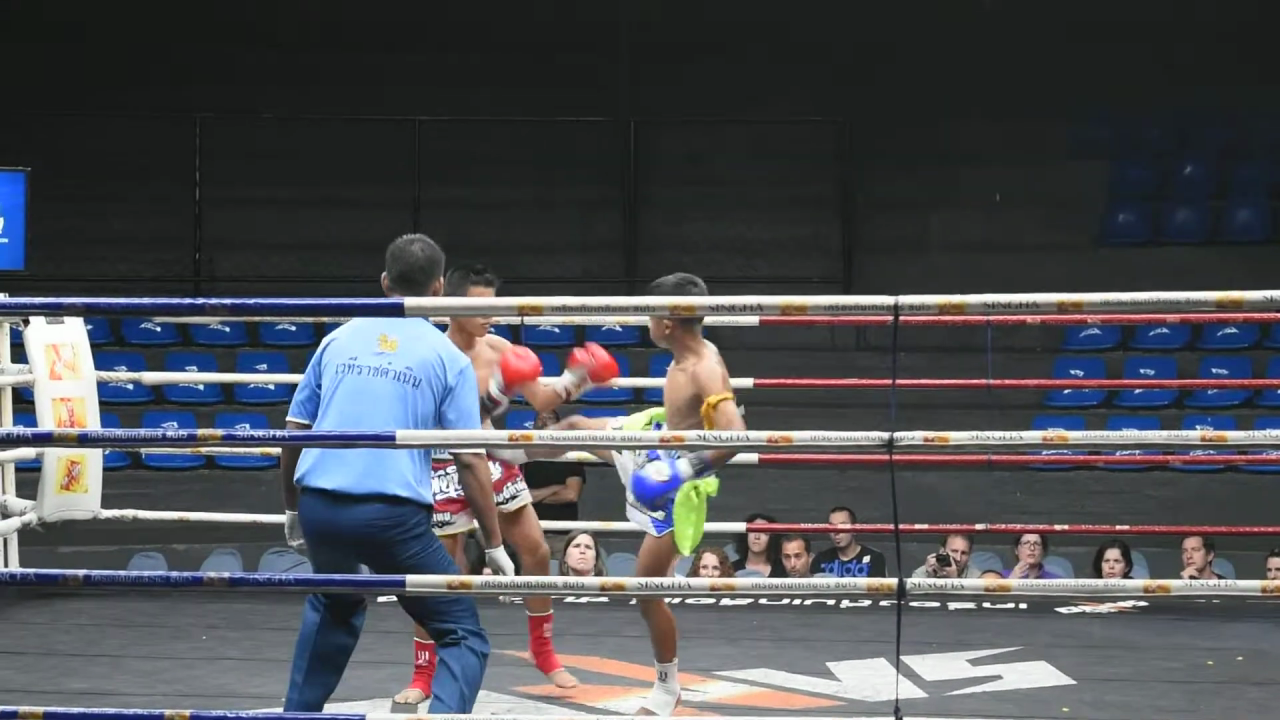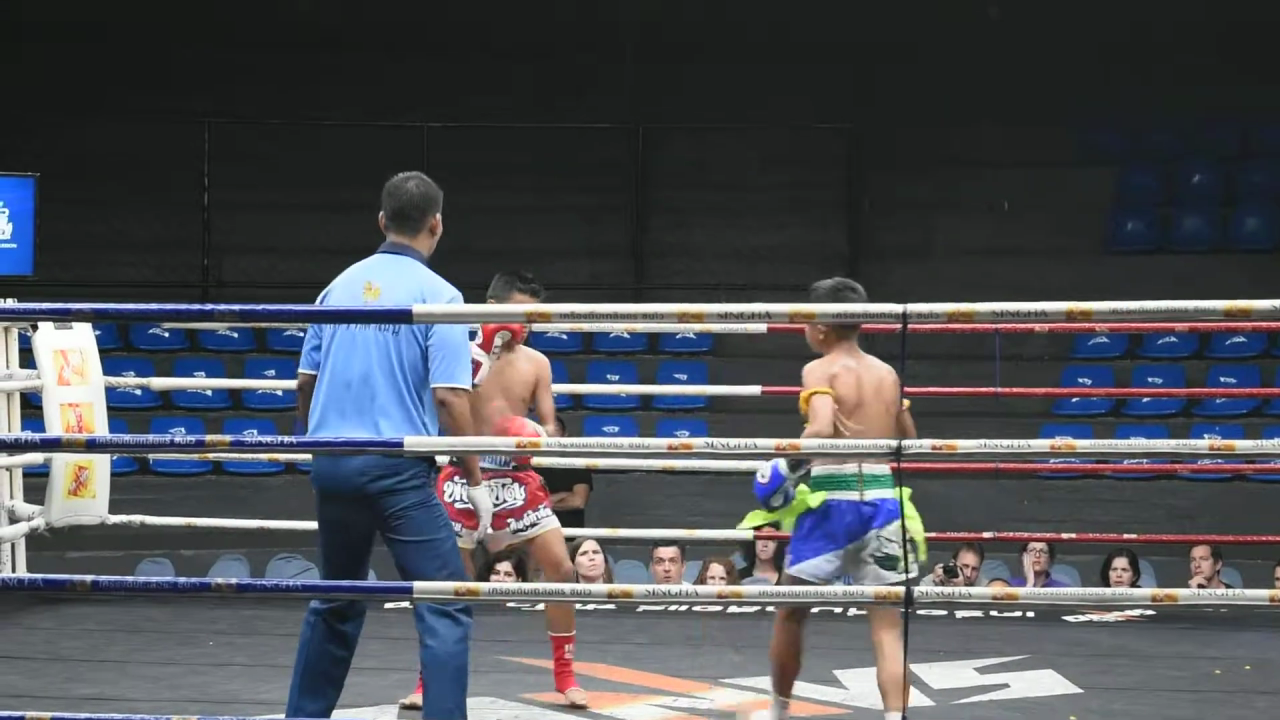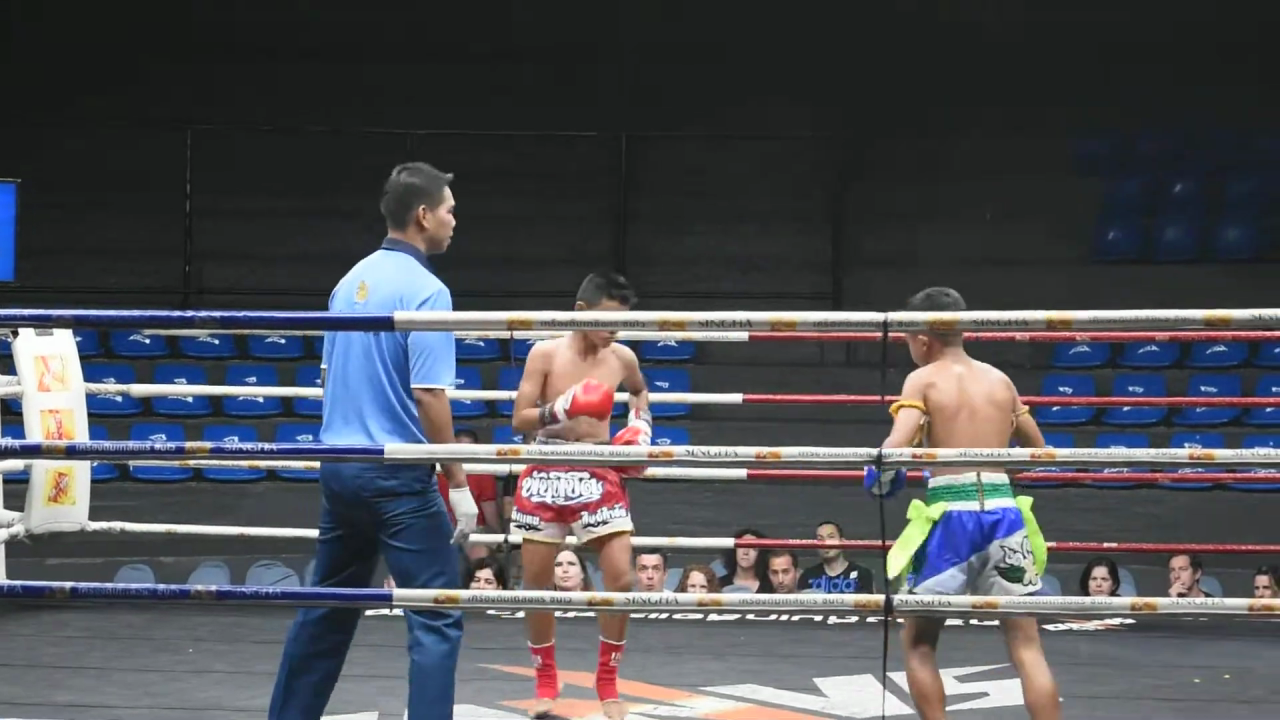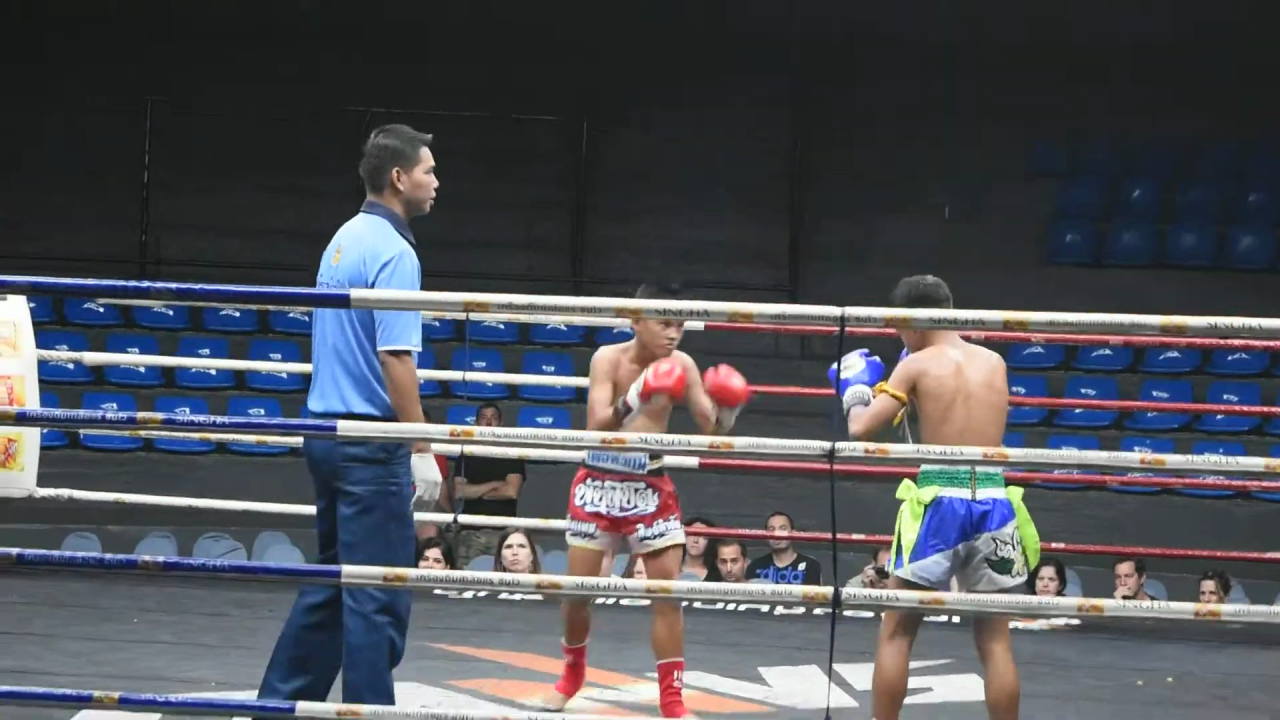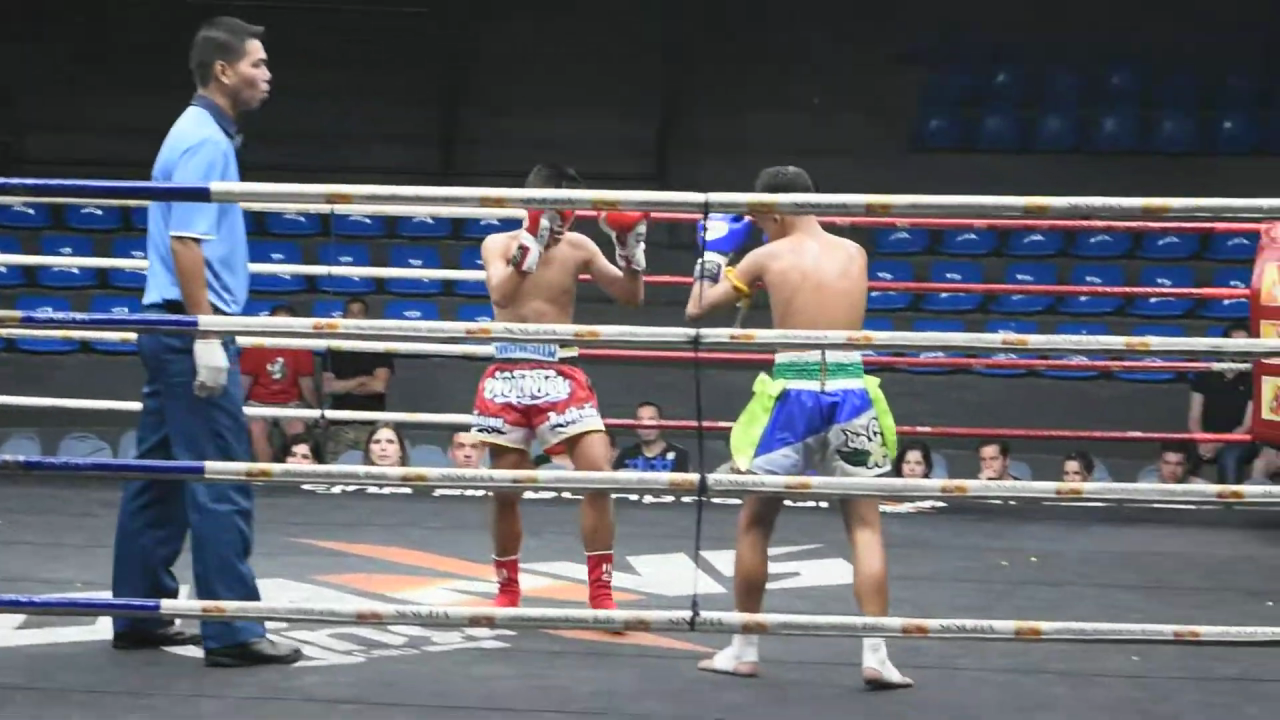
dt=0.5s
person 1, frame 1
left shoulder: (339, 338)
right shoulder: (448, 356)
left elbow: (293, 433)
right elbow: (469, 459)
left wrist: (292, 508)
right wrist: (494, 544)
left hip: (320, 507)
right hip: (393, 514)
left knee: (333, 605)
right knee: (463, 635)
left ankle: (298, 712)
person 1, frame 2
left shoulder: (339, 285)
right shoulder: (438, 294)
left elbow: (306, 383)
right elbow: (449, 397)
right wrist: (474, 480)
left hip: (332, 466)
right hip: (398, 470)
left knee: (335, 601)
right knee: (444, 608)
person 1, frame 3
left shoulder: (351, 280)
right shoulder: (425, 290)
right elbow: (429, 396)
right wrist: (458, 484)
left hip: (339, 467)
right hip: (397, 475)
left knee: (327, 607)
right knee: (436, 617)
person 1, frame 4
left shoulder: (344, 241)
right shoulder: (393, 250)
right elbow: (395, 359)
right wrist: (420, 450)
left hip: (326, 430)
right hip: (368, 443)
left knee: (331, 582)
right knee: (376, 597)
left ankle: (282, 705)
person 1, frame 5
left shoulder: (196, 133)
right shoulder: (205, 139)
right elbow: (186, 243)
right wrist: (207, 336)
left hip: (170, 331)
right hip: (190, 332)
left knee: (159, 474)
right knee: (221, 481)
left ankle: (138, 614)
right ankle: (231, 630)
person 2, frame 1
left shoulder: (704, 372)
right shoulder: (694, 352)
left elbow: (733, 437)
left wrist: (683, 469)
left hip: (673, 481)
right hip: (659, 451)
left knee: (648, 591)
right knee: (574, 426)
left ankle: (667, 687)
person 2, frame 2
left shoulder: (821, 373)
right shoulder: (887, 373)
left elbow: (817, 434)
right elbow: (907, 442)
left wrist: (784, 472)
left hip: (833, 506)
right hip: (884, 505)
left knee: (789, 617)
right knee: (887, 632)
person 2, frame 3
left shoulder: (922, 380)
right shoulder: (1000, 380)
left elbow: (898, 446)
right elbow: (1037, 450)
left wrist: (883, 474)
left hip: (952, 516)
right hip: (1003, 513)
left knee: (917, 644)
right knee: (1026, 645)
person 2, frame 4
left shoulder: (915, 365)
right shoulder: (995, 363)
left elbow: (861, 431)
left wrist: (854, 389)
left hip: (941, 503)
right hip: (995, 504)
left knee: (896, 633)
right knee: (994, 637)
person 2, frame 5
left shoulder: (766, 257)
right shoulder: (855, 253)
left elbow: (697, 308)
left wrist: (712, 253)
left hip: (793, 395)
right hip: (850, 393)
left knee: (754, 523)
right knee: (865, 526)
left ankle: (743, 649)
right ankle: (875, 653)
person 3, frame 1
left shoulder: (501, 348)
left elbow: (542, 401)
left wrist: (577, 380)
right wrist: (495, 390)
left hip: (492, 464)
right hip: (445, 471)
left knee: (538, 554)
left ankle: (544, 653)
right ankle: (423, 676)
person 3, frame 2
left shoulder: (538, 363)
right shoulder: (466, 351)
left elbow: (550, 427)
left wrist: (532, 436)
right wrist: (484, 346)
left hip: (518, 480)
right hip: (468, 478)
left knee: (561, 570)
left ankle: (566, 677)
right ankle: (429, 680)
person 3, frame 3
left shoulder: (622, 357)
right shoulder: (545, 353)
left elbow: (640, 393)
right elbow: (520, 420)
left wrist: (641, 426)
right wrist: (561, 409)
left hip: (599, 480)
right hip: (547, 477)
left knee: (621, 579)
right knee: (537, 582)
left ankle: (607, 683)
right ankle: (546, 683)
person 3, frame 4
left shoulder: (682, 364)
right shoulder: (608, 358)
left elbow: (711, 428)
right elbow: (596, 424)
left wrist: (727, 408)
right wrist: (635, 398)
left hip: (651, 485)
right hip: (599, 482)
left knee: (667, 592)
right ankle: (572, 673)
person 3, frame 5
left shoulder: (578, 246)
right shoulder: (498, 244)
left elbow: (631, 297)
right elbow: (501, 295)
left wrist: (630, 243)
right wrist: (534, 238)
left hip: (562, 376)
right hip: (508, 376)
left knee: (599, 475)
right knee: (505, 490)
left ankle: (601, 596)
right ankle: (507, 591)
